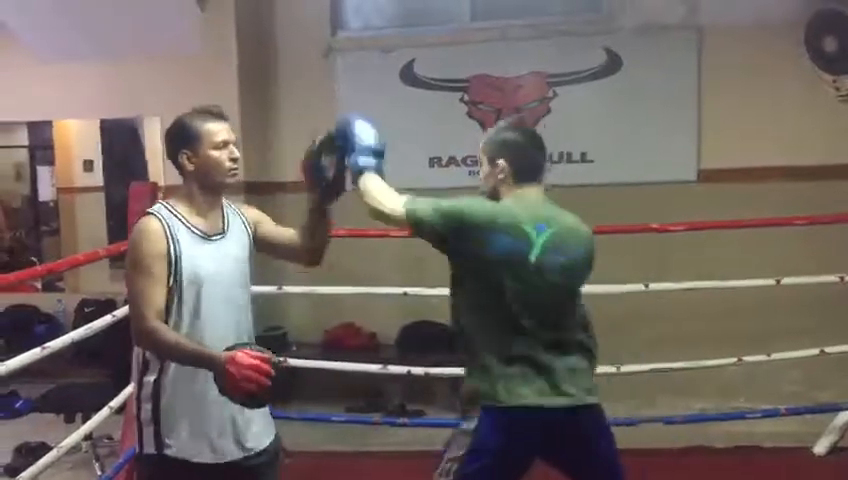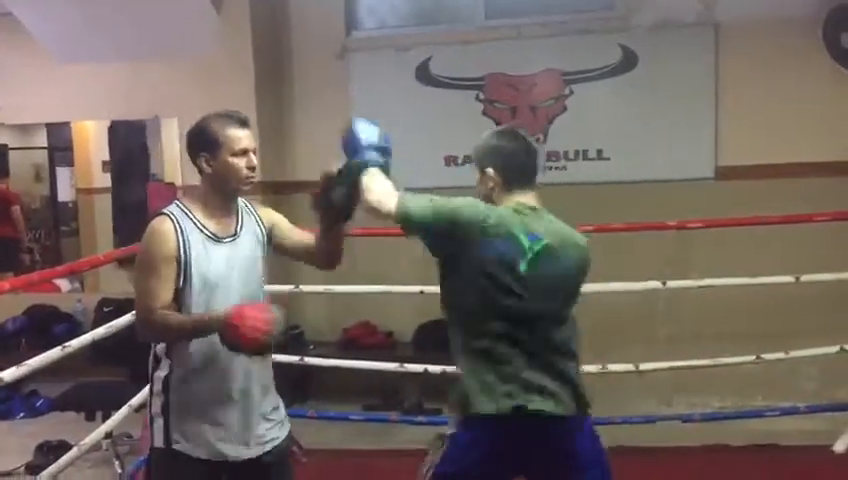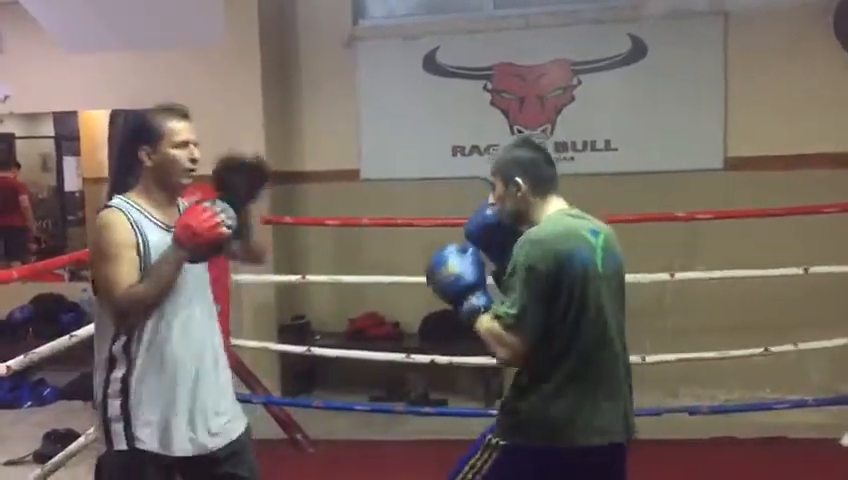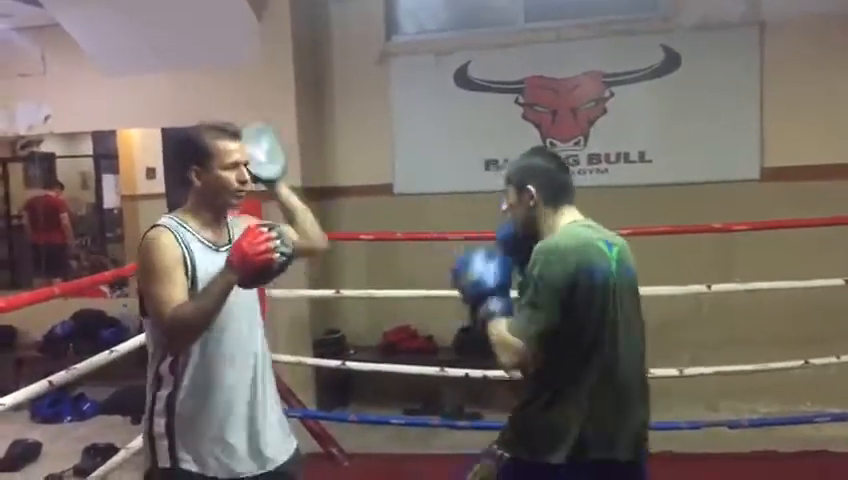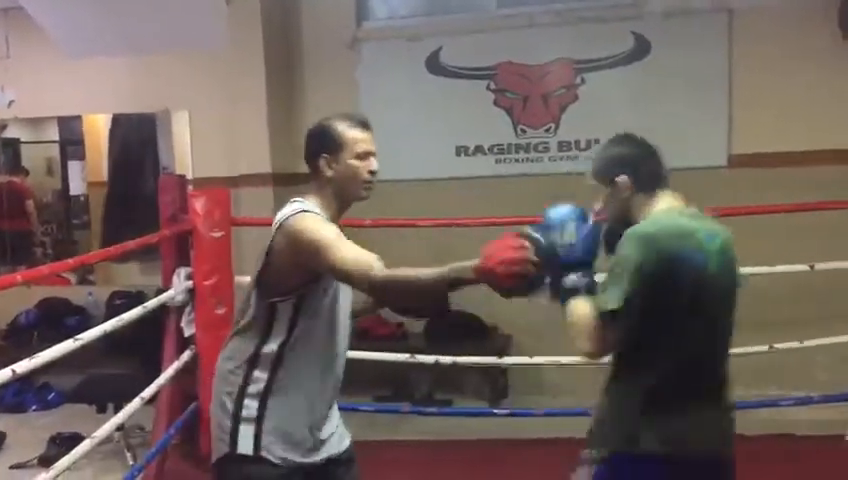
dt=1s
person 1, frame 1
left shoulder: (242, 218)
right shoulder: (155, 231)
left elbow: (308, 252)
right elbow: (146, 328)
left wrist: (321, 200)
right wrist: (219, 361)
right hip: (178, 426)
person 1, frame 2
left shoulder: (258, 218)
right shoulder: (166, 230)
left elbow: (324, 256)
right elbow: (150, 322)
left wrist: (333, 216)
right wrist: (219, 323)
right hip: (188, 417)
person 1, frame 3
left shoulder: (193, 212)
right shoulder: (115, 221)
left elbow: (255, 254)
right elbow: (126, 313)
left wrist: (241, 205)
right wrist: (180, 248)
right hip: (142, 414)
person 1, frame 4
left shoulder: (243, 228)
right shoulder: (164, 240)
left elbow: (315, 243)
right elbow: (174, 332)
left wrist: (280, 188)
right wrist: (231, 272)
person 1, frame 5
left shoulder: (326, 225)
right shoulder: (303, 226)
right elbow: (382, 282)
left wrist: (406, 298)
right wrist: (479, 270)
left hip: (310, 411)
right hip: (260, 413)
person 2, frame 1
left shoulder: (475, 219)
right shoulder: (578, 234)
left elbow: (388, 207)
left wrist: (363, 162)
left hip: (509, 404)
right hip: (575, 400)
person 2, frame 2
left shoulder: (468, 220)
right shoulder: (574, 246)
left elbow: (382, 201)
left wrist: (368, 159)
left hip: (495, 415)
right hip: (563, 413)
person 2, frame 3
left shoulder: (538, 243)
right shoulder: (602, 236)
left elbow: (509, 348)
left wrist: (470, 299)
right wrist: (505, 259)
left hip: (540, 429)
right hip: (606, 422)
person 2, frame 4
left shoulder: (555, 252)
right shoulder: (617, 247)
left elbow: (517, 355)
left wrist: (489, 303)
left hip: (546, 444)
right hip: (620, 440)
person 2, frame 5
left shoulder: (646, 240)
right shoulder: (716, 237)
left elbow: (593, 341)
left wrist: (572, 278)
left hip: (640, 442)
right hip: (708, 438)
